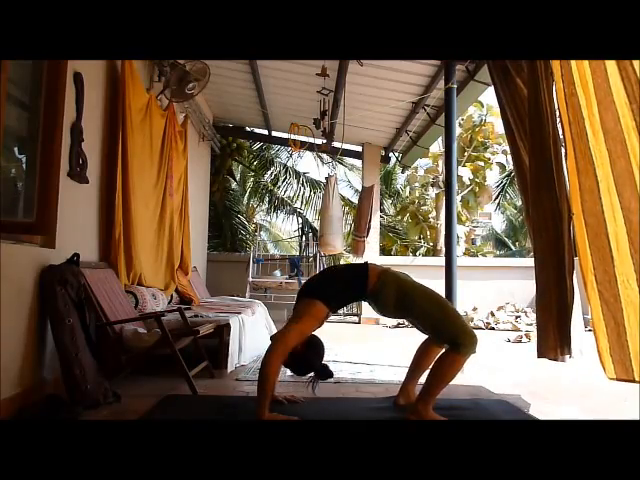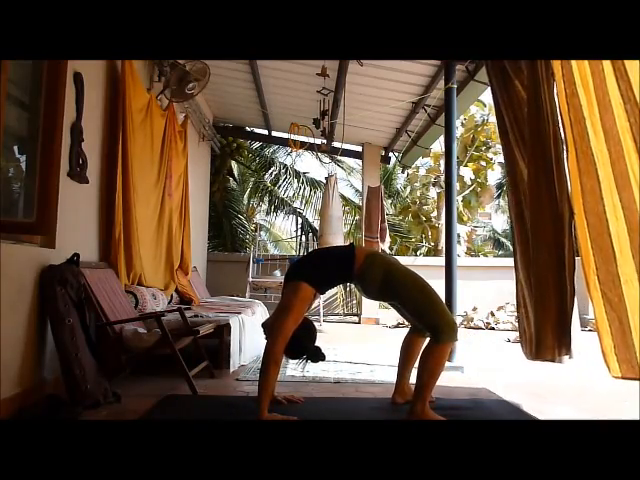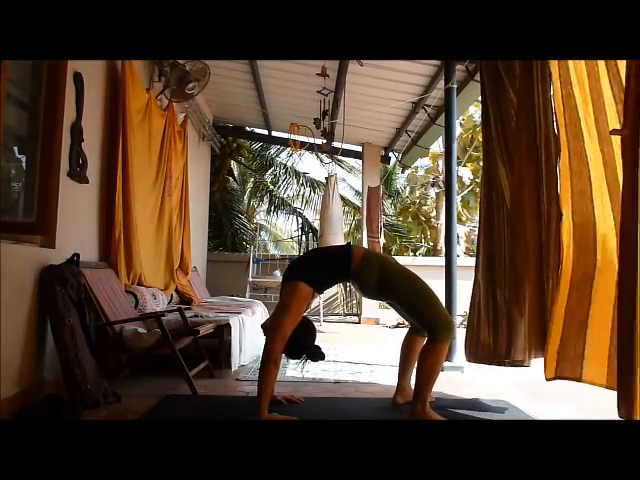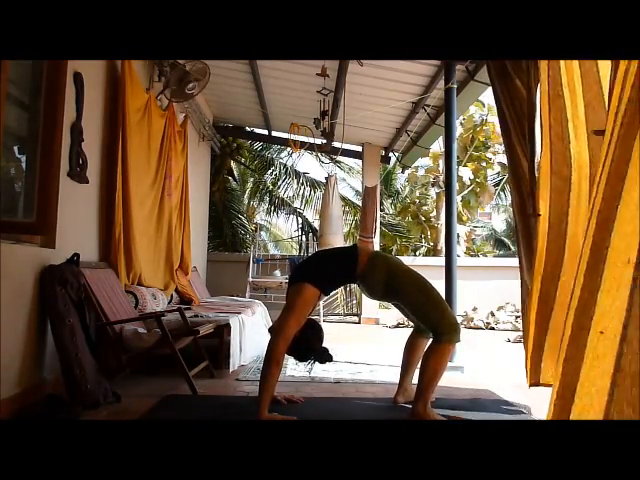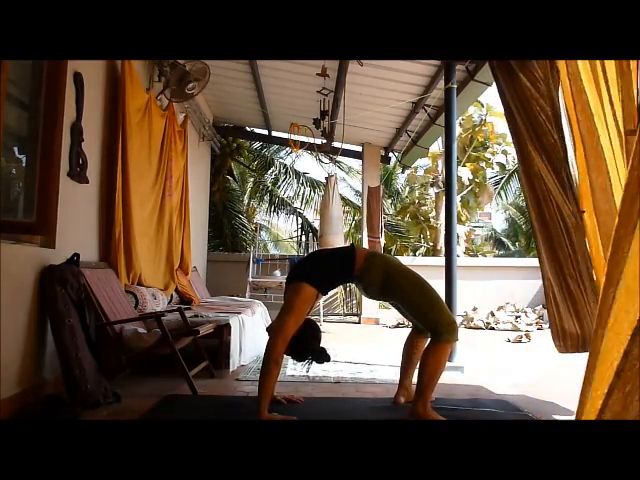
dt=1s
person 1, frame 1
left shoulder: (303, 322)
right shoulder: (302, 321)
left elbow: (270, 361)
left wrist: (264, 414)
right wrist: (267, 405)
left hip: (385, 287)
right hip: (384, 287)
person 1, frame 2
left shoulder: (293, 304)
right shoulder: (293, 302)
left elbow: (272, 355)
right elbow: (273, 353)
left wrist: (263, 414)
right wrist: (267, 404)
right hip: (372, 271)
person 1, frame 3
left shoulder: (291, 304)
right shoulder: (292, 301)
left elbow: (272, 356)
right elbow: (273, 353)
left wrist: (263, 414)
right wrist: (267, 404)
right hip: (369, 270)
person 1, frame 4
left shoulder: (298, 305)
left elbow: (274, 356)
right elbow: (276, 355)
left wrist: (263, 414)
right wrist: (267, 404)
right hip: (375, 272)
person 1, frame 5
left shoulder: (296, 303)
left elbow: (273, 356)
right elbow: (274, 354)
left wrist: (263, 414)
right wrist: (267, 404)
right hip: (373, 272)
